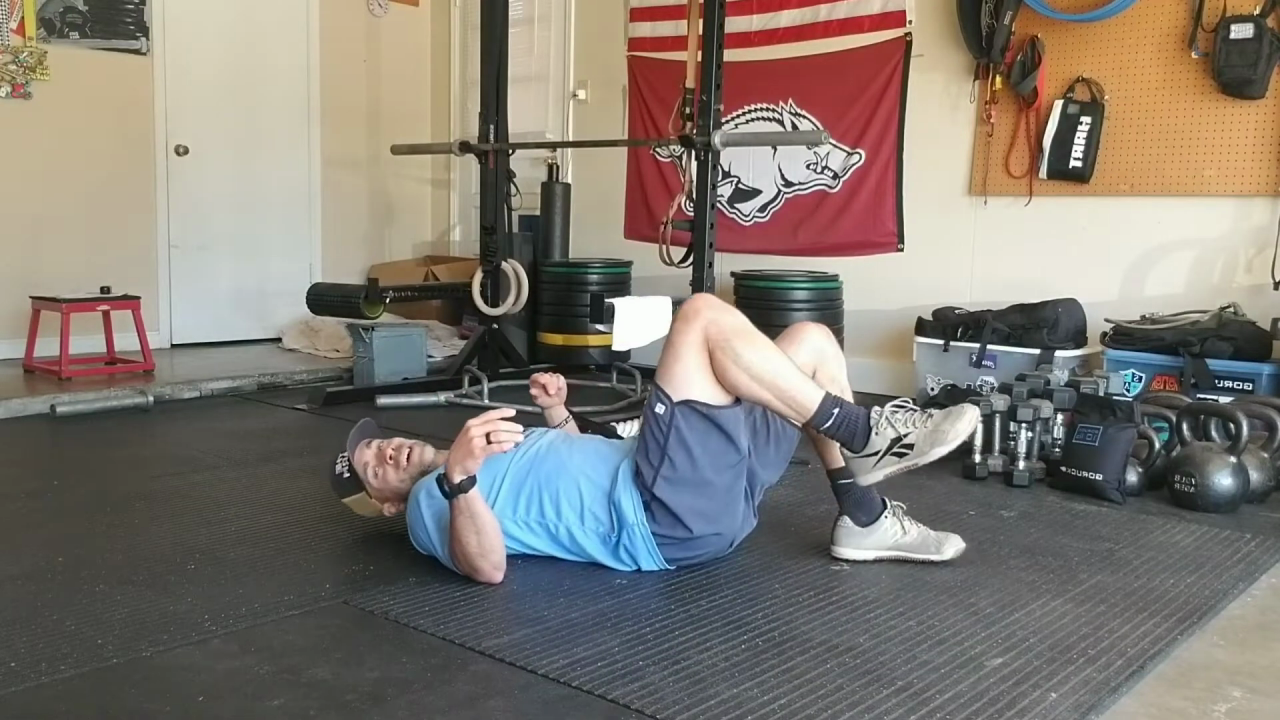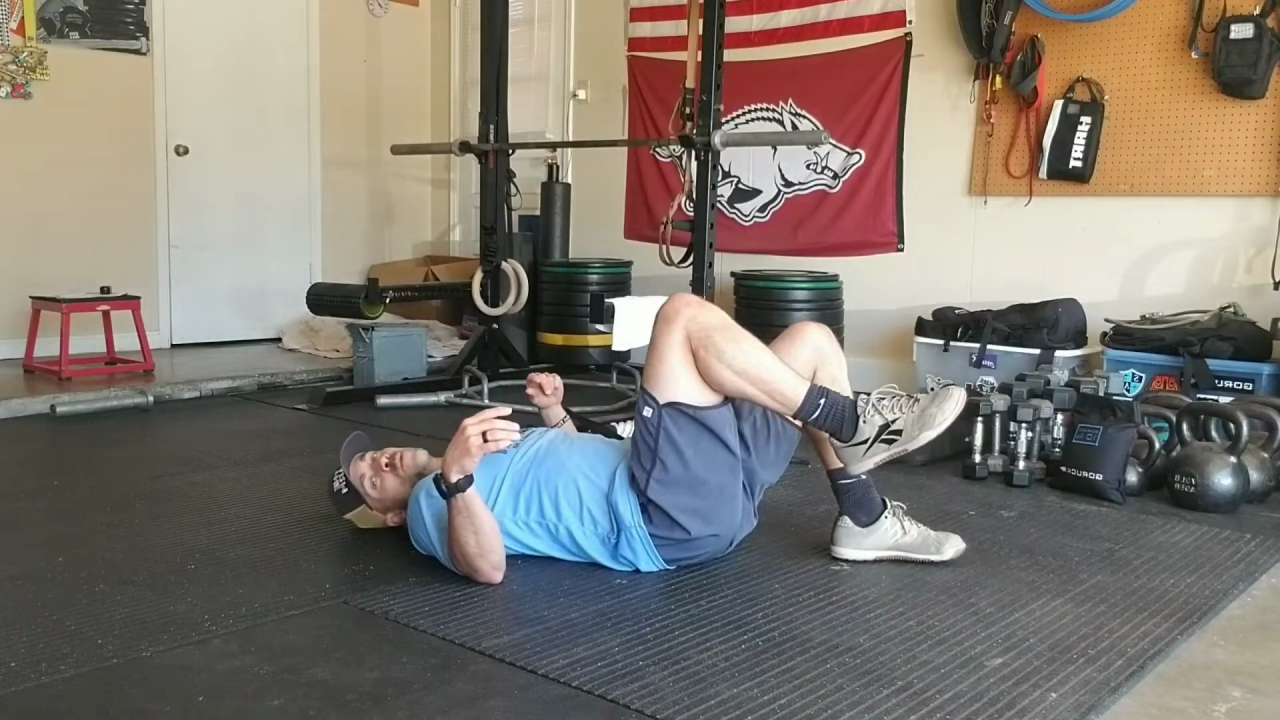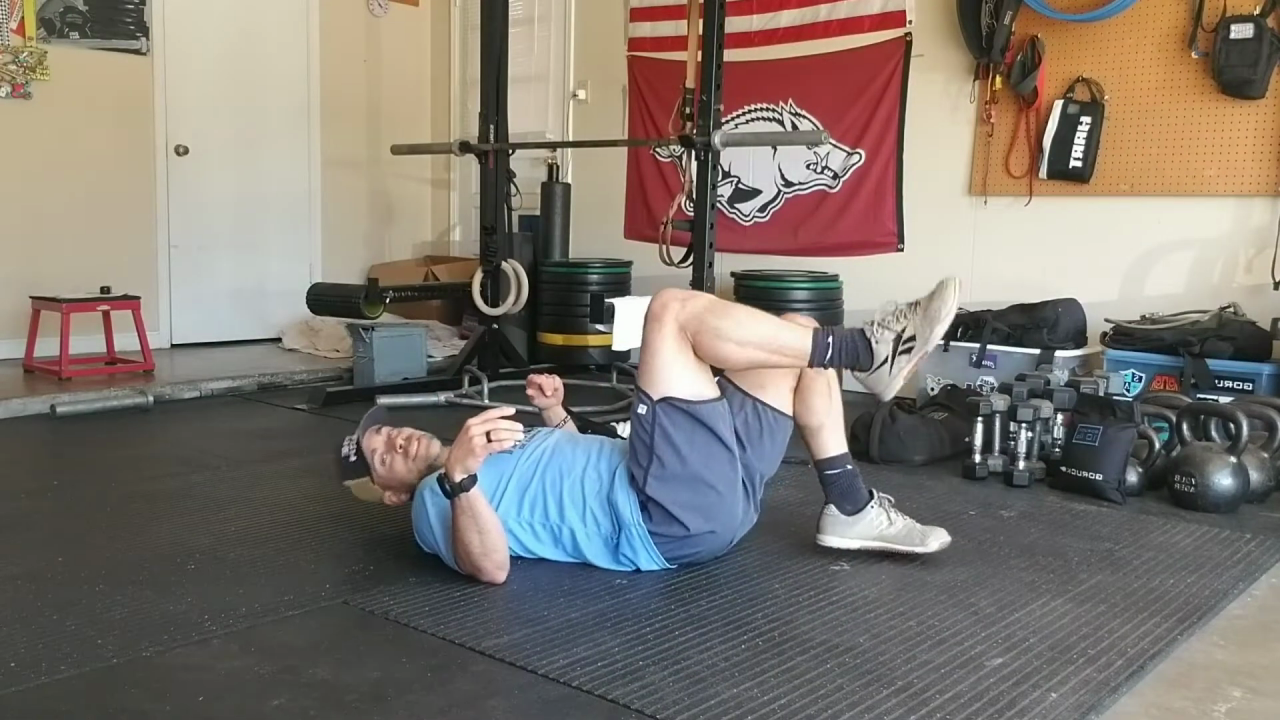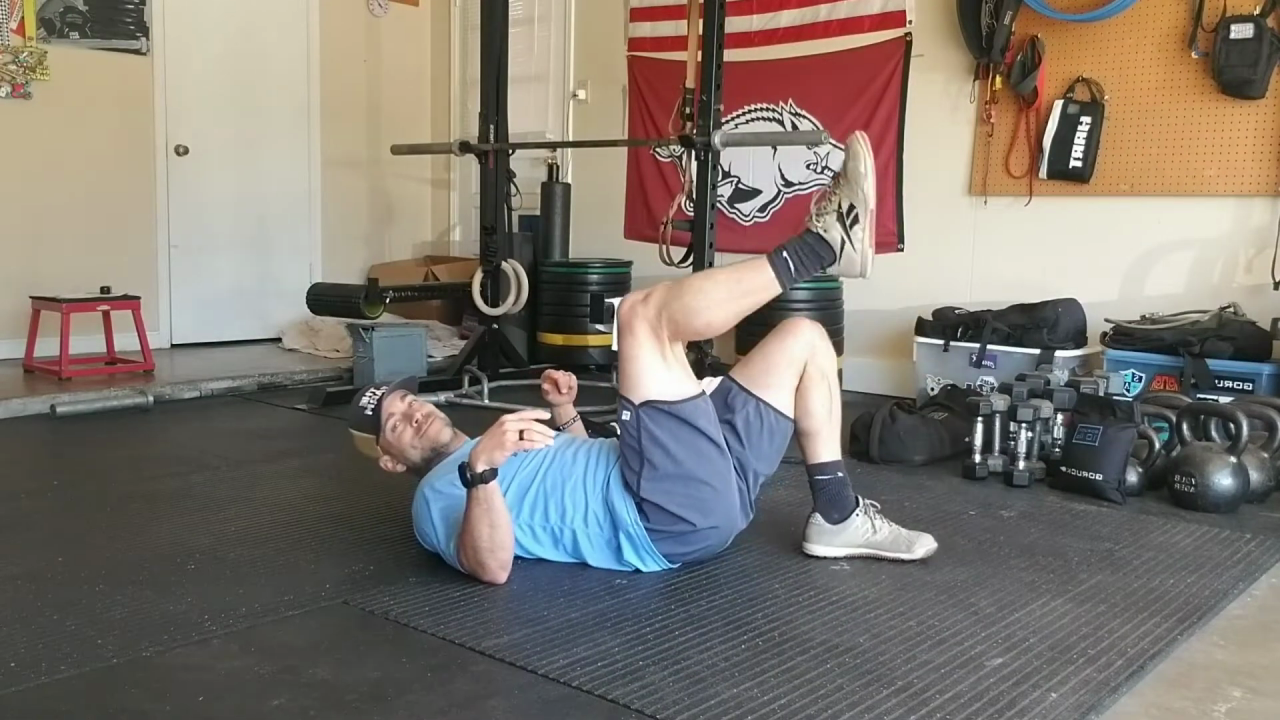
dt=0.5s
person 1, frame 1
left shoulder: (474, 462)
right shoulder: (431, 505)
right elbow: (488, 567)
left wrist: (555, 413)
right wrist: (459, 475)
left hip: (707, 489)
right hip: (665, 519)
left knee: (811, 341)
right knee: (705, 315)
left ankle: (864, 519)
right ankle: (868, 439)
person 1, frame 2
left shoulder: (478, 465)
right shoulder: (432, 505)
right elbow: (487, 567)
left wrist: (553, 413)
right wrist: (455, 476)
left hip: (710, 489)
right hip: (666, 520)
left knee: (812, 339)
right knee: (684, 315)
left ankle: (864, 520)
right ankle: (855, 425)
person 1, frame 3
left shoulder: (483, 458)
right shoulder: (435, 503)
right elbow: (490, 566)
left wrist: (554, 416)
right wrist: (459, 473)
left hip: (713, 485)
right hip: (669, 517)
left knee: (802, 339)
right knee: (675, 310)
left ankle: (851, 510)
right ankle: (868, 349)
person 1, frame 4
left shoulder: (488, 448)
right shoulder: (437, 496)
right elbow: (492, 567)
left wrist: (564, 415)
right wrist: (479, 468)
left hip: (709, 487)
right hip: (675, 520)
left knee: (803, 337)
right knee: (644, 313)
left ankle: (839, 519)
right ankle: (824, 245)
